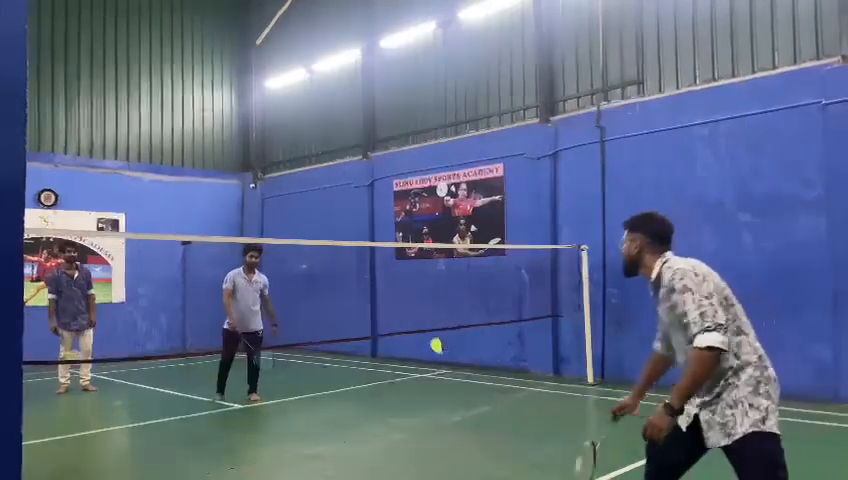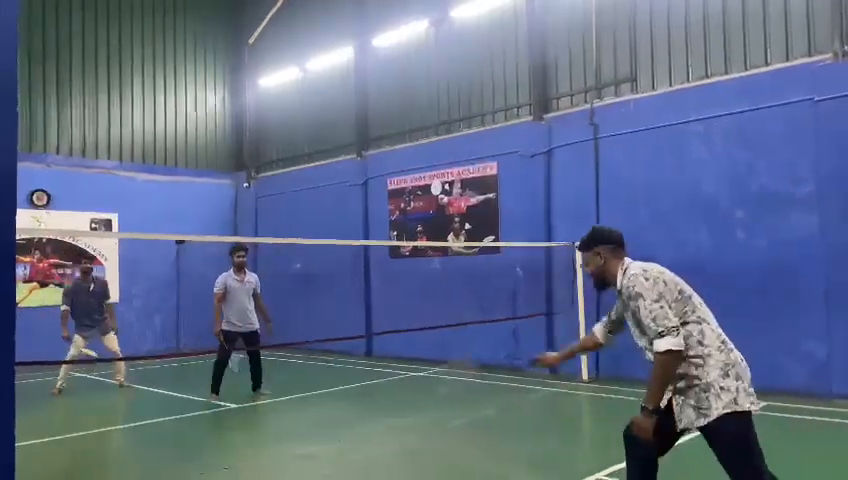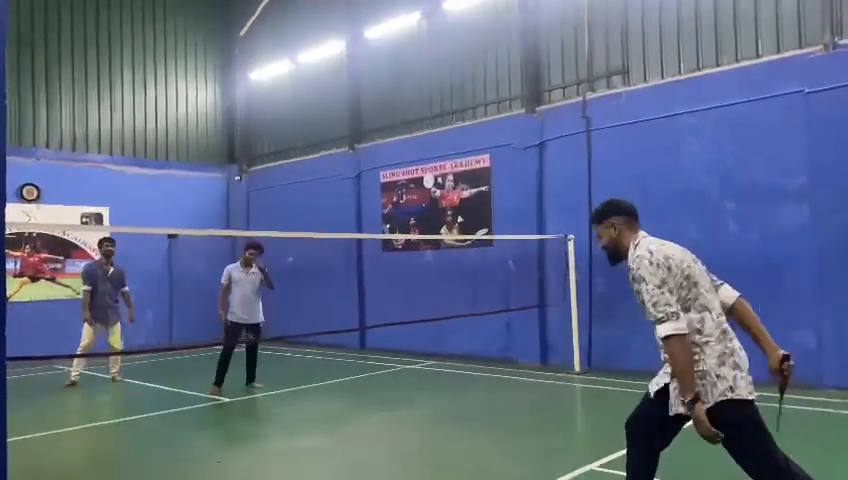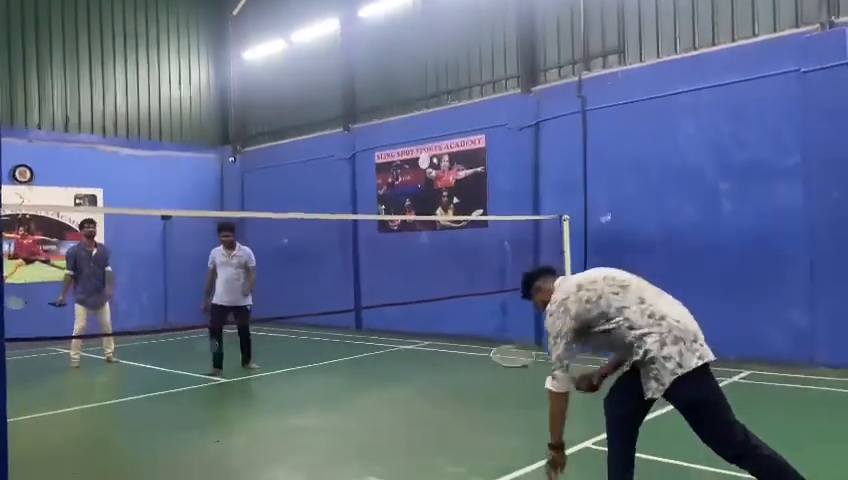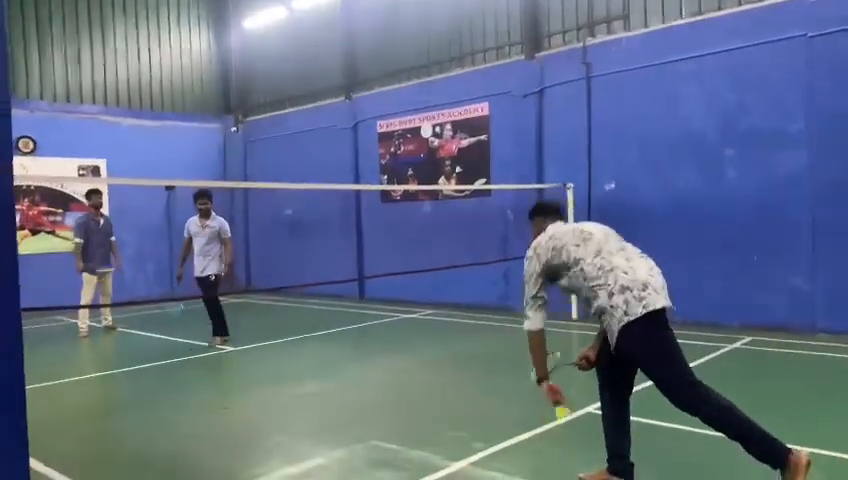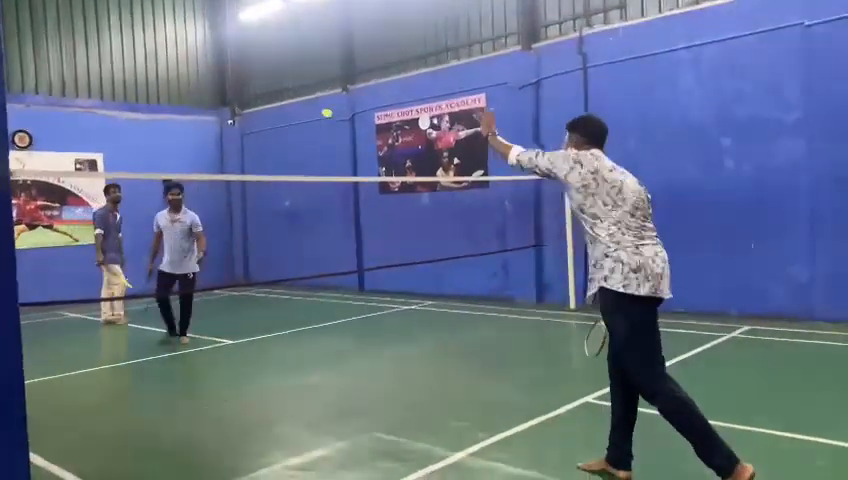
dt=0.5s
person 1, frame 1
left shoulder: (682, 275)
right shoulder: (664, 286)
left elbow: (712, 345)
right elbow: (665, 349)
left wrist: (669, 409)
right wrist: (636, 395)
left hip: (744, 400)
right knee: (661, 455)
person 1, frame 2
left shoulder: (638, 279)
right shoulder: (628, 289)
left elbow: (670, 347)
right elbow: (602, 332)
left wrist: (648, 410)
right wrist: (561, 356)
left hip: (717, 386)
right hip: (688, 386)
right knee: (638, 442)
person 1, frame 3
left shoulder: (643, 259)
right shoulder: (664, 251)
left elbow: (672, 331)
right elbow: (730, 298)
left wrist: (691, 401)
right wrist: (771, 350)
left hip: (713, 373)
right hip: (693, 370)
right knee: (640, 430)
person 1, frame 4
left shoulder: (559, 304)
right shoulder: (589, 282)
left elbow: (559, 380)
left wrist: (556, 446)
right wrist: (601, 373)
left hip: (669, 352)
right hip: (676, 339)
left knee: (733, 442)
right knee: (619, 409)
person 1, frame 5
left shoulder: (542, 247)
right shoulder: (591, 231)
left elbow: (534, 319)
left wrist: (543, 379)
right wrist: (597, 346)
left hip: (632, 306)
right hip: (648, 293)
left knee: (687, 393)
right knee: (610, 375)
person 1, frame 6
left shoulder: (573, 161)
right shoulder: (626, 177)
left elbow: (521, 155)
left wrist: (490, 134)
left hip: (622, 281)
right hip: (647, 275)
left knee: (652, 380)
right knee: (623, 369)
person 2, frame 1
left shoulder: (263, 279)
right shoulder: (232, 275)
left elbow: (266, 302)
right elbow: (226, 298)
left wrist: (274, 323)
right wrist: (231, 319)
left hip: (255, 327)
right hip: (233, 326)
left knee: (254, 360)
right knee: (226, 359)
left ankle: (252, 391)
right ankle: (220, 392)
person 2, frame 2
left shoulder: (254, 278)
right shoulder: (224, 278)
left elbow: (258, 301)
right elbow: (217, 302)
left wrist: (268, 320)
right wrist: (217, 325)
left hip: (251, 326)
right hip: (229, 327)
left knee: (255, 358)
right knee: (222, 360)
left ankle: (257, 388)
right ankle: (214, 392)
person 2, frame 3
left shoulder: (261, 270)
right shoulder: (230, 269)
left elbow: (271, 286)
right elbow: (223, 292)
left wrist: (262, 270)
right wrist: (222, 311)
left hip: (254, 319)
right hip: (234, 318)
left knee: (252, 350)
right knee: (227, 350)
left ankle: (251, 380)
right ankle: (217, 384)
person 2, frame 4
left shoulder: (246, 252)
right shoulder: (215, 253)
left elbow: (252, 274)
right elbow: (211, 276)
left wrist: (249, 288)
right wrist: (206, 298)
left hip: (241, 301)
right hip: (219, 300)
left knee: (244, 331)
right knee: (214, 331)
left ankle: (247, 360)
right ankle: (217, 367)
person 2, frame 5
left shoulder: (220, 223)
right shoulder: (190, 223)
left elbow: (227, 245)
right elbow: (187, 245)
left wrist: (226, 265)
right wrist: (180, 267)
left hip: (213, 269)
right hip: (199, 270)
left knee: (210, 300)
right knee: (211, 302)
left ankle: (218, 334)
right ankle: (223, 333)
person 2, frame 6
left shoulder: (191, 217)
right shoulder: (160, 217)
left elbow: (200, 238)
right elbow: (157, 240)
left wrist: (202, 252)
right wrist: (151, 262)
left hip: (187, 267)
right hip: (167, 267)
left knee: (185, 300)
right knee: (161, 297)
left ankle: (182, 333)
right ankle: (171, 331)
person 3, frame 1
left shoulder: (85, 272)
right shoulder: (55, 276)
left elbow: (90, 295)
right elbow: (52, 299)
left wrist: (93, 314)
right wrist: (52, 320)
left hip: (84, 319)
right hip: (65, 322)
left knee: (87, 351)
right knee: (65, 353)
left ankle: (85, 382)
right ankle: (64, 384)
person 3, frame 2
left shoulder: (102, 283)
right shoulder: (71, 287)
left elbow: (108, 304)
right elbow: (65, 309)
left wrist: (113, 321)
right wrist: (64, 329)
left hip: (102, 325)
right hip: (83, 327)
left knee: (116, 351)
right knee: (71, 356)
left ankle: (120, 380)
right ankle: (59, 385)
person 3, frame 3
left shoulder: (119, 271)
right shoulder: (90, 268)
left elbow: (125, 291)
right elbow: (86, 291)
left wrist: (131, 309)
right wrist: (86, 311)
left hip: (113, 315)
right hip: (94, 315)
left knee: (116, 346)
right knee: (85, 345)
left ankle: (114, 373)
right ankle: (74, 376)
person 3, frame 4
left shoulder: (103, 250)
right shoulder: (73, 251)
left elbow: (108, 271)
right elbow: (69, 275)
left wrist: (110, 288)
right wrist: (62, 295)
left hip: (101, 296)
right hip: (82, 297)
left knee: (107, 326)
right knee: (79, 328)
left ankle: (109, 354)
right ankle: (75, 358)
person 3, frame 5
left shoulder: (107, 220)
right shoulder: (82, 221)
left elbow: (112, 241)
right elbow: (78, 242)
left wrist: (117, 258)
right wrist: (79, 261)
left hip: (106, 265)
right hip: (90, 266)
left knee: (106, 294)
right knee: (87, 297)
left ankle: (107, 321)
right ankle: (83, 328)
person 3, frame 6
left shoulder: (118, 215)
right shoulder: (101, 213)
right elbow: (98, 235)
left wrist: (121, 255)
right wrist: (99, 253)
left hip: (115, 256)
right hip: (107, 257)
left knee: (108, 286)
right knee: (120, 283)
left ankle: (106, 316)
right ankle: (118, 315)
